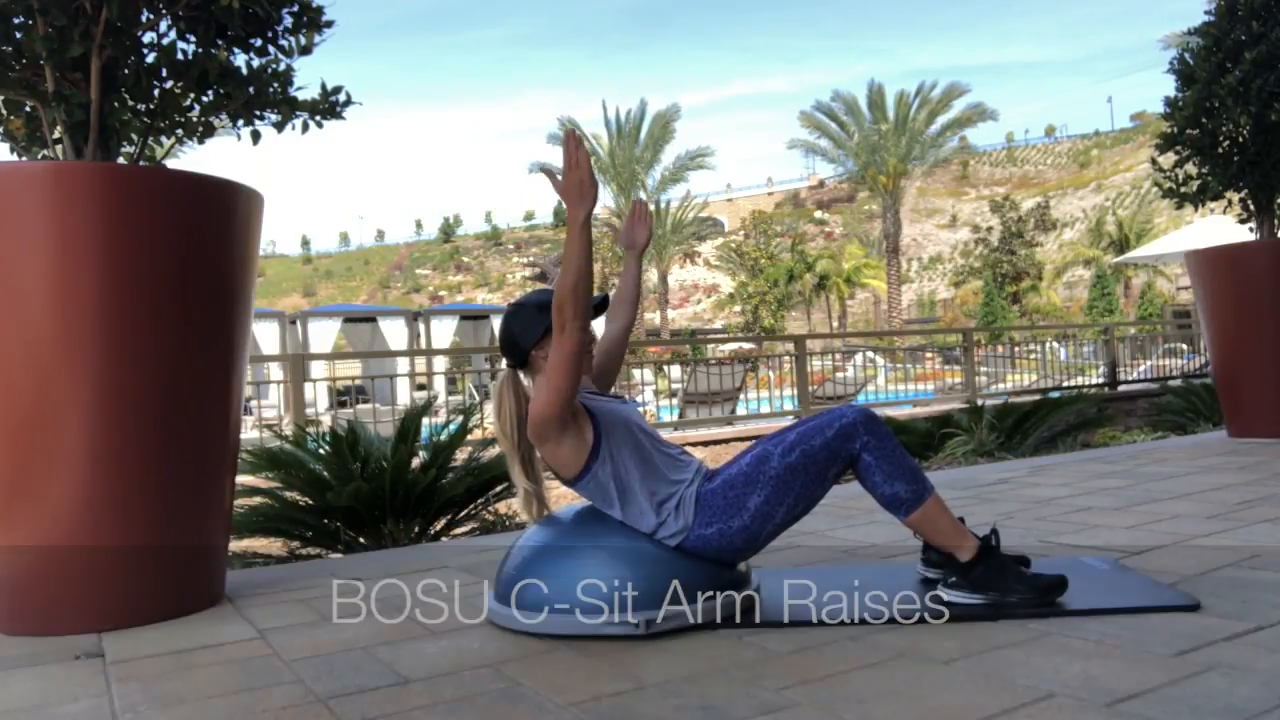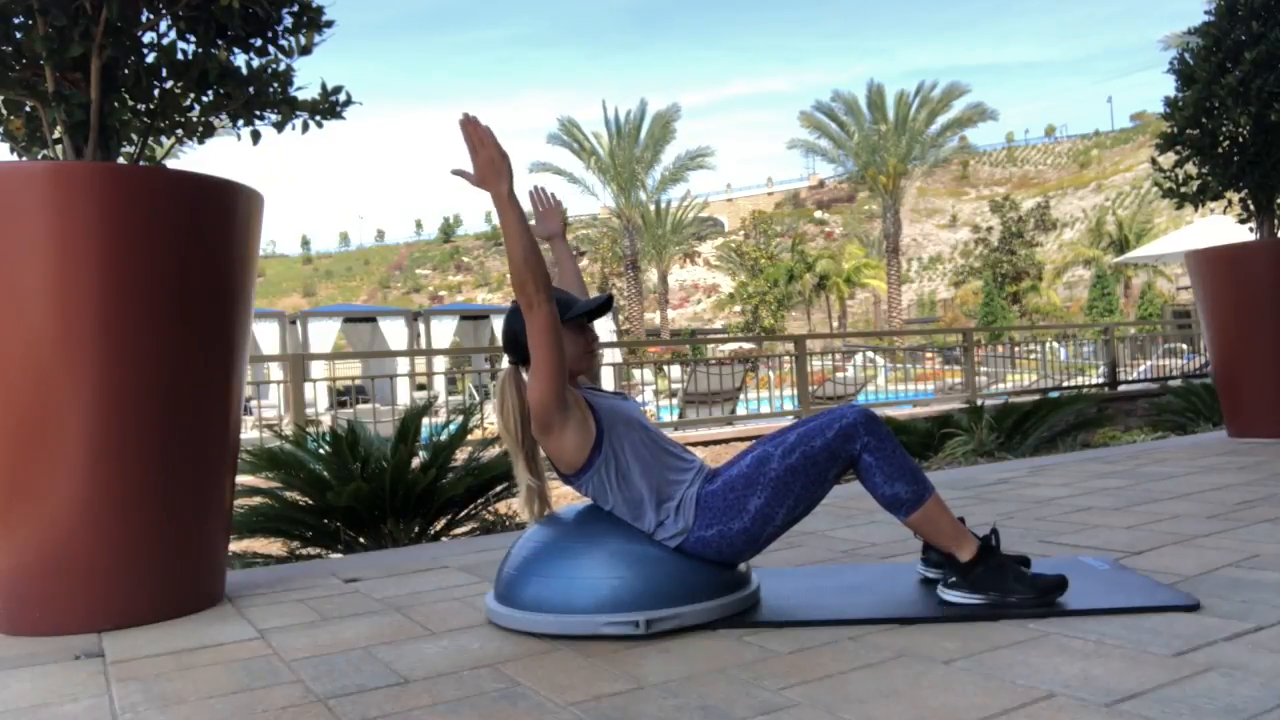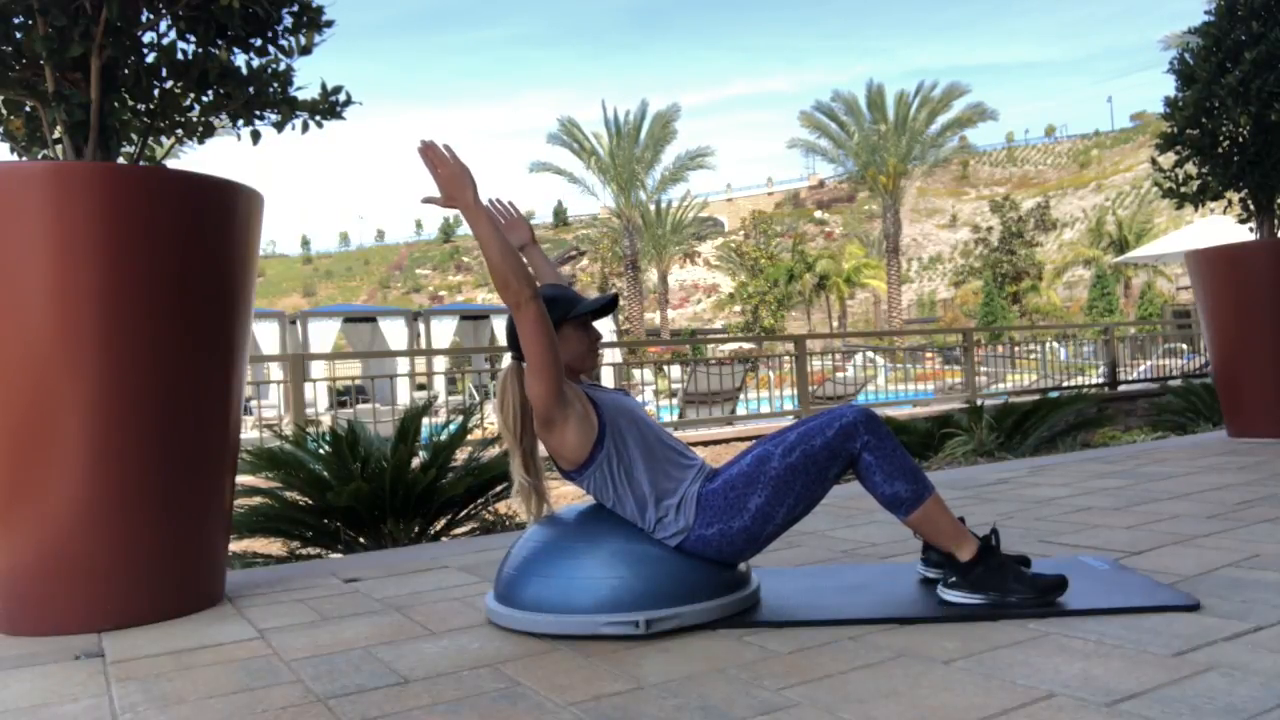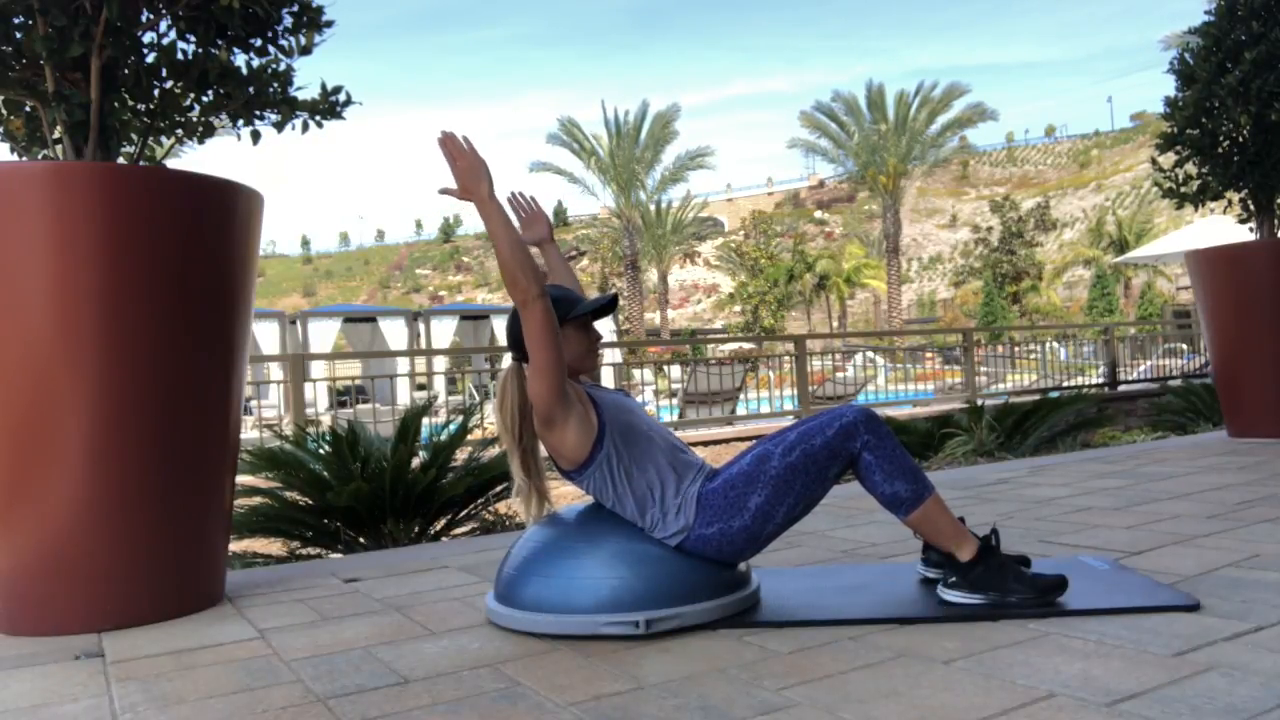
dt=0.3s
person 1, frame 1
left shoulder: (582, 397)
right shoulder: (550, 419)
left elbow: (619, 326)
right elbow: (569, 321)
left wrist: (634, 255)
right wrist: (579, 215)
left hip: (709, 500)
right hip: (705, 524)
left knee: (851, 427)
right knee: (857, 429)
left ankle: (951, 551)
right ankle: (975, 566)
person 1, frame 2
left shoulder: (577, 397)
right shoulder: (552, 412)
left elbow: (572, 311)
right elbow: (536, 303)
left wrist: (556, 239)
right wrist: (502, 192)
left hip: (707, 502)
right hip: (704, 523)
left knee: (850, 426)
right knee: (857, 429)
left ankle: (949, 549)
right ankle: (974, 564)
person 1, frame 3
left shoulder: (578, 396)
right shoulder: (555, 410)
left elbow: (561, 309)
right elbow: (525, 305)
left wrist: (530, 247)
right wrist: (470, 205)
left hip: (708, 499)
right hip: (706, 524)
left knee: (853, 427)
right knee: (857, 429)
left ankle: (951, 552)
right ankle: (974, 565)
person 1, frame 4
left shoulder: (580, 397)
right shoulder: (554, 410)
left elbow: (570, 307)
right elbow: (532, 301)
left wrist: (547, 242)
right wrist: (484, 198)
left hip: (708, 501)
right hip: (705, 523)
left knee: (850, 427)
right knee: (855, 428)
left ankle: (948, 551)
right ankle: (973, 567)
